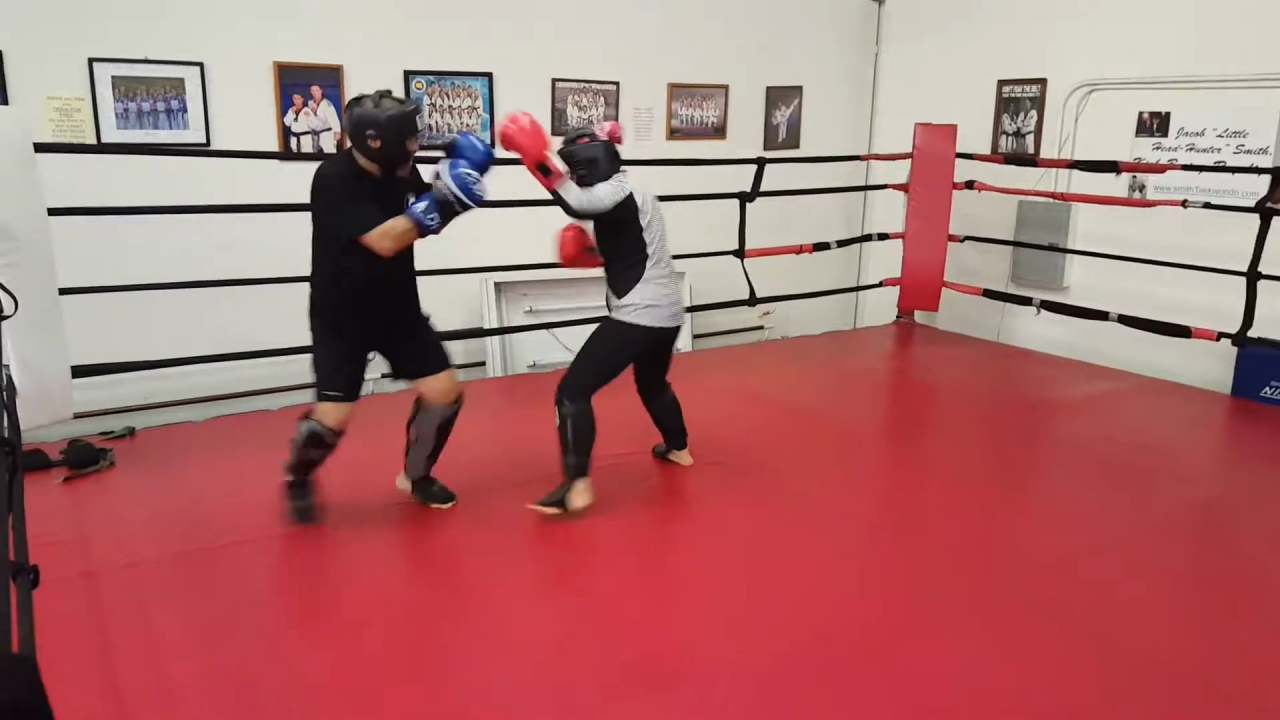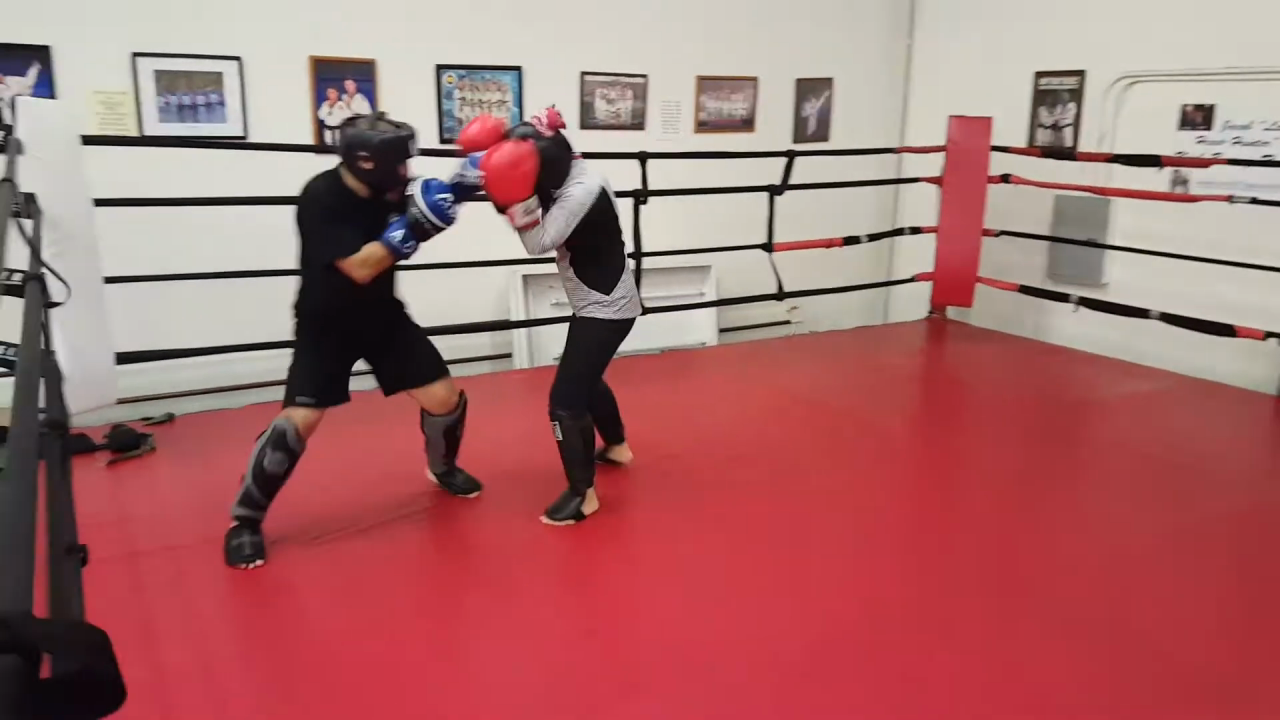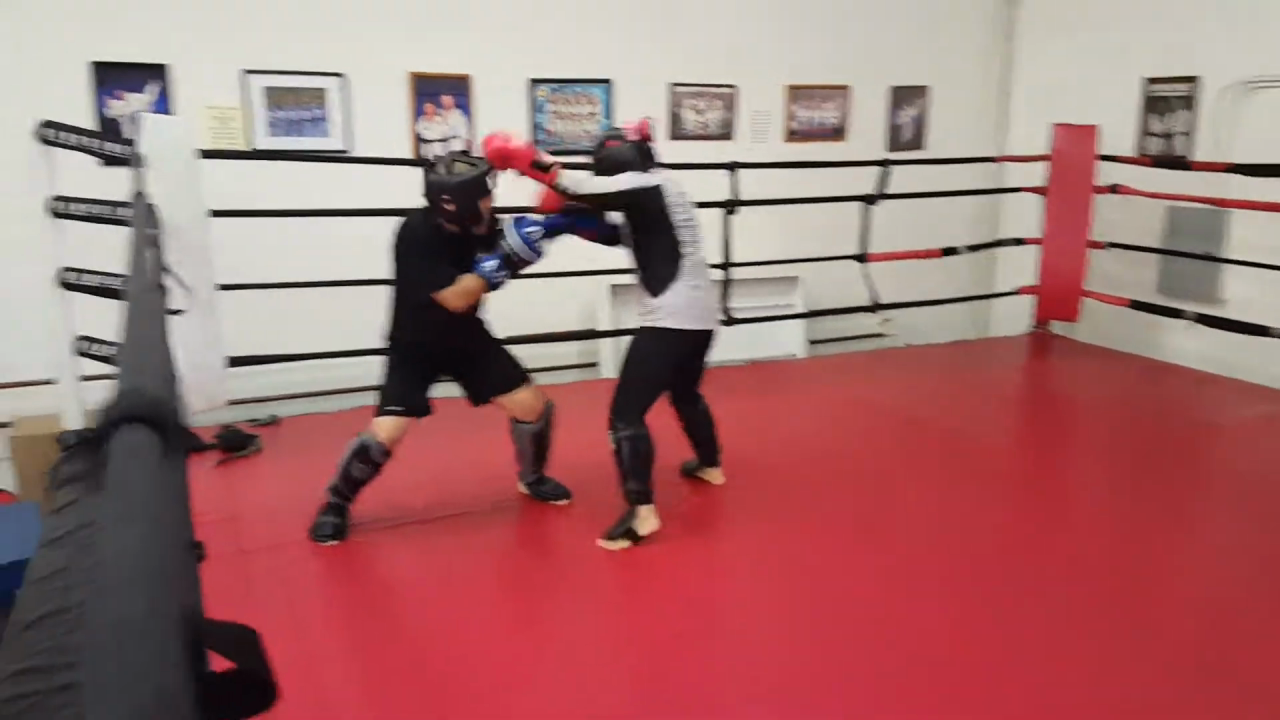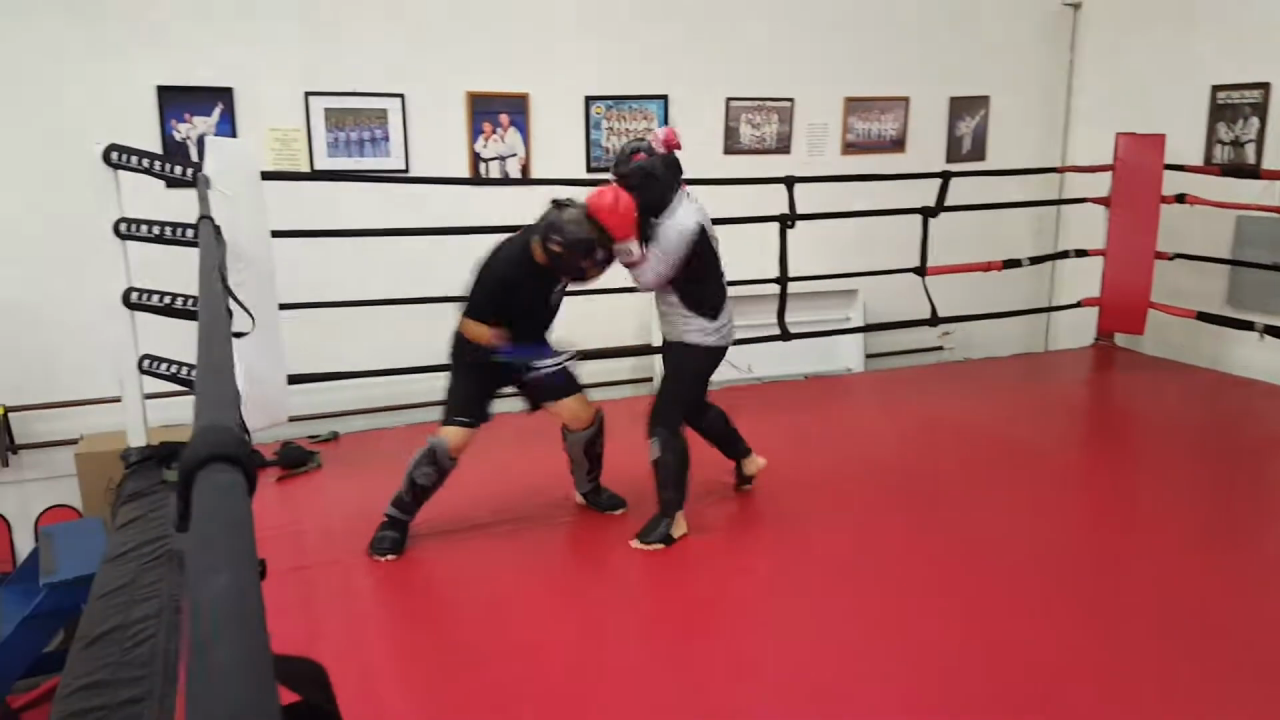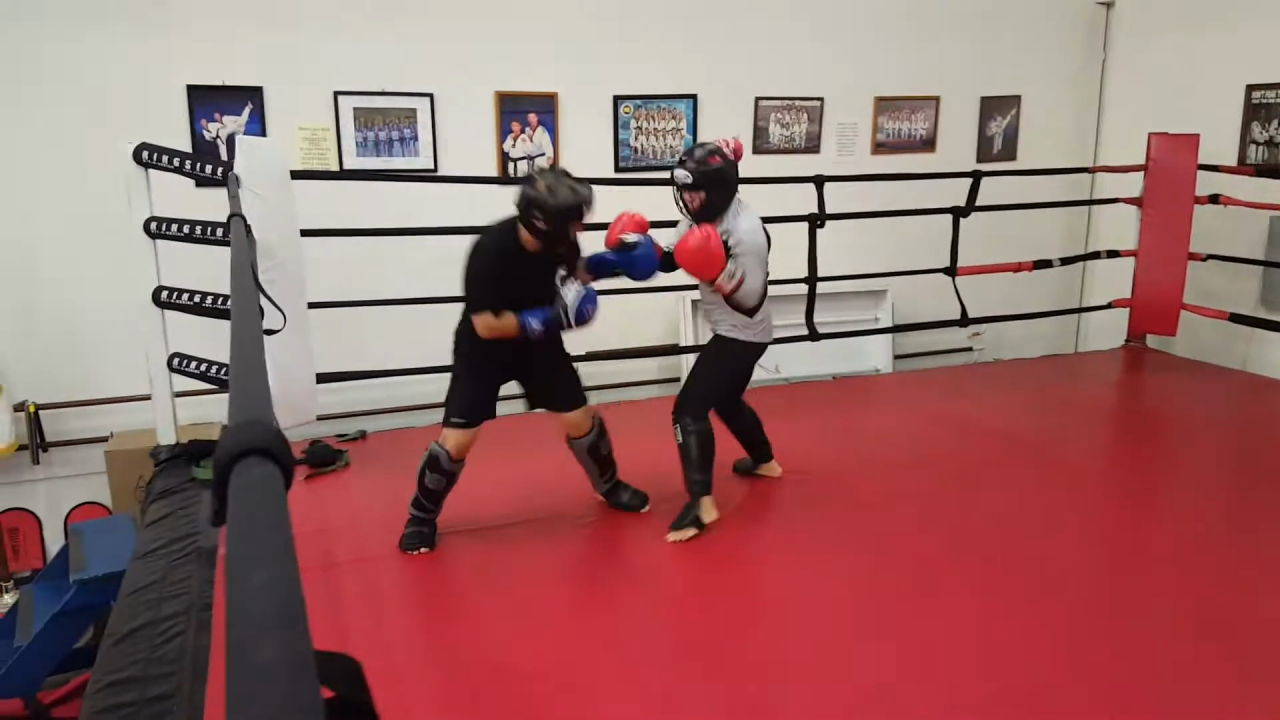
dt=0.5s
person 1, frame 1
left shoulder: (615, 191)
right shoulder: (634, 195)
left elbow: (577, 202)
left wrist: (538, 158)
right wrist: (594, 250)
left hip: (635, 316)
right hip: (666, 314)
left knee: (572, 390)
right knee: (652, 383)
left ankle: (575, 487)
right ankle: (677, 447)
person 1, frame 2
left shoulder: (584, 188)
right shoulder: (564, 178)
left elbow: (540, 242)
left wrist: (514, 195)
right wrist: (491, 167)
left hip: (606, 310)
right hip: (596, 305)
left knee: (567, 399)
right knee: (586, 379)
left ankle: (583, 493)
right ankle: (616, 446)
person 1, frame 3
left shoulder: (645, 185)
right shoulder: (666, 192)
left elbow: (582, 189)
right elbow: (624, 234)
left wrist: (525, 159)
right wrist: (573, 209)
left hip: (669, 320)
right hip: (700, 317)
left knee: (627, 413)
right knee: (685, 393)
left ankle: (641, 513)
right ankle: (710, 465)
person 1, frame 4
left shoulder: (683, 222)
right shoulder: (674, 208)
left elbow: (649, 277)
left wrist: (623, 236)
left hip: (700, 336)
right hip: (685, 332)
left knee: (665, 420)
right knee: (692, 406)
left ankle: (673, 517)
right ankle: (747, 460)
person 1, frame 5
left shoulder: (746, 228)
right shoulder: (706, 219)
left elbow: (749, 294)
right elbow: (671, 259)
left wrist: (715, 273)
right wrist: (641, 240)
left hip: (741, 334)
right hip: (738, 332)
left knee: (689, 410)
right knee: (727, 400)
left ankle: (702, 504)
right ankle: (765, 461)
person 2, frame 1
left shoulder: (398, 170)
right shoulder: (335, 179)
left elbow: (433, 212)
right elbow: (384, 242)
left wrist: (475, 164)
right wrist: (443, 194)
left hip: (399, 304)
right hip: (345, 312)
left knee: (442, 393)
right knee: (332, 417)
left ankle: (416, 476)
right ankle: (299, 478)
person 2, frame 2
left shoulder: (381, 188)
right shoulder: (321, 199)
left elbow: (417, 202)
right elbow: (359, 267)
left wrist: (462, 184)
right wrist: (413, 226)
left hip: (383, 317)
right hip: (326, 326)
left knee: (446, 398)
right knee: (298, 422)
left ankle: (442, 469)
right ankle: (245, 519)
person 2, frame 3
left shoulder: (476, 221)
right shoulder: (416, 235)
left elbow: (526, 234)
right elbow: (456, 298)
left wrist: (563, 222)
right wrist: (503, 260)
left hip: (467, 339)
right hip: (414, 347)
left knee: (532, 406)
right knee: (384, 436)
left ankle: (532, 478)
right ankle: (336, 504)
person 2, frame 4
left shoulder: (556, 251)
right shoulder: (506, 266)
left elbow: (584, 271)
right elbow: (474, 329)
left wrist: (608, 249)
right wrist: (528, 356)
left hip: (530, 351)
right hip: (480, 354)
left knee: (583, 415)
right knee: (452, 441)
left ankle: (589, 489)
right ankle: (397, 518)
person 2, frame 5
left shoulder: (557, 240)
right shoulder: (491, 251)
left elbow: (575, 270)
right elbow: (485, 326)
left wrist: (618, 259)
right wrist: (552, 317)
left hip: (537, 343)
right hip: (483, 350)
left knee: (583, 421)
right knee: (454, 440)
left ankle: (608, 485)
right ankle: (422, 515)
